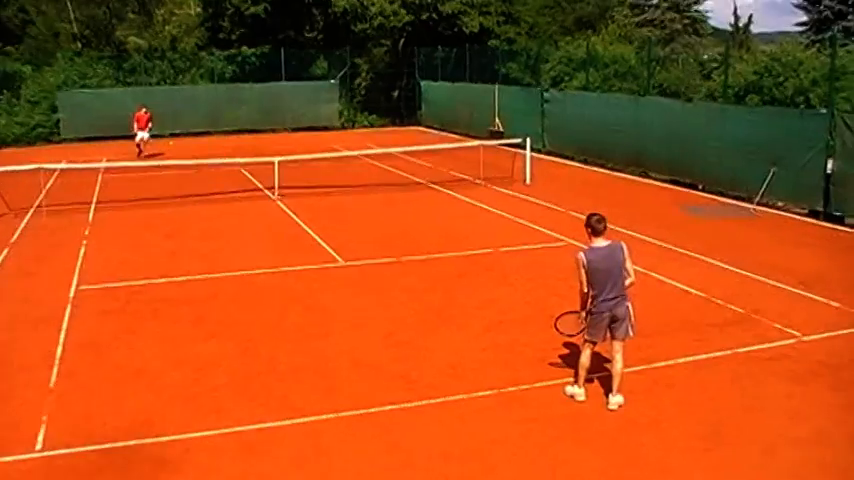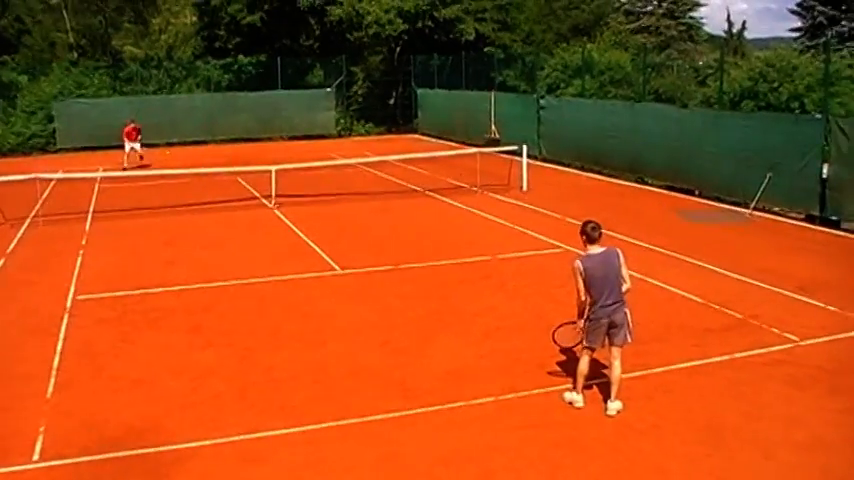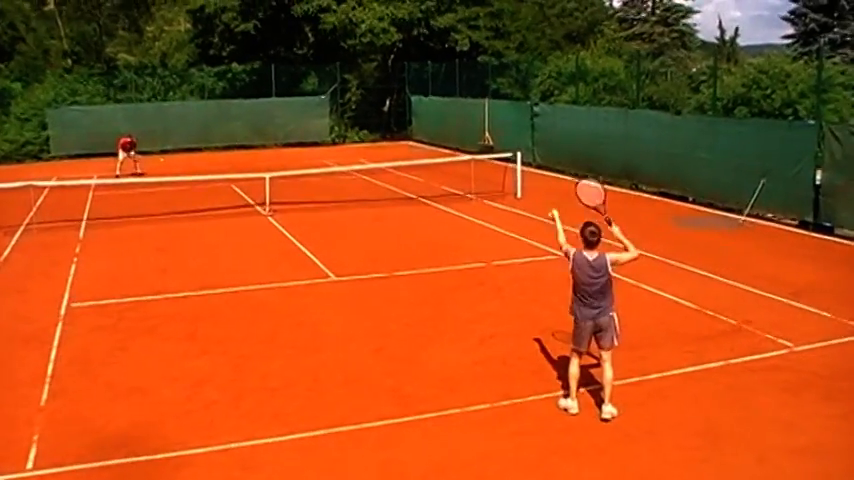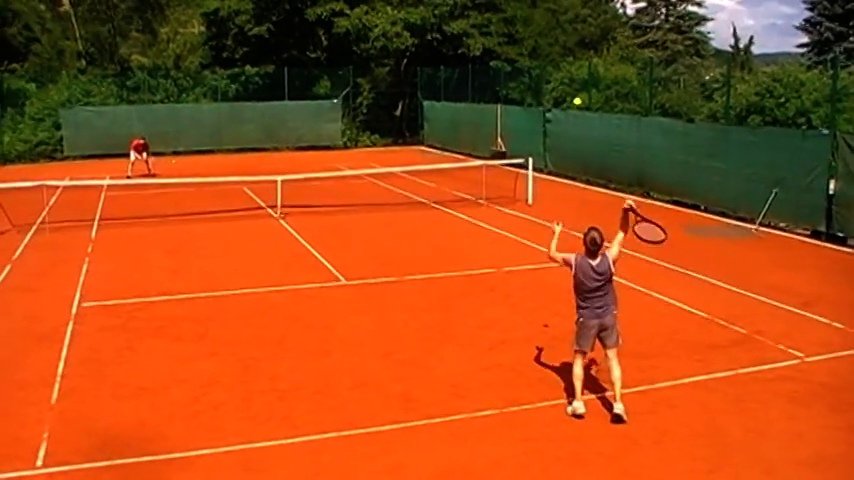
dt=0.5s
person 1, frame 1
left shoulder: (583, 256)
right shoulder: (621, 247)
left elbow: (584, 289)
right elbow: (631, 278)
left wrist: (583, 309)
left hip: (599, 309)
right hip: (620, 306)
left knee: (587, 348)
right knee: (617, 352)
left ankle: (579, 388)
right ankle: (615, 396)
person 1, frame 2
left shoulder: (580, 264)
right shoulder: (616, 253)
left elbow: (582, 298)
right elbow: (627, 285)
left wrist: (581, 318)
left hip: (597, 316)
right hip: (618, 312)
left knee: (586, 354)
right knee: (616, 358)
left ankle: (577, 394)
right ankle: (613, 402)
person 1, frame 3
left shoulder: (574, 257)
right shoulder: (607, 259)
left elbow: (562, 243)
right elbow: (635, 254)
left wrist: (557, 221)
right wrist: (619, 235)
left hip: (582, 318)
right hip: (605, 317)
left knee: (575, 358)
right knee: (606, 361)
left ankle: (572, 401)
right ankle: (607, 406)
person 1, frame 4
left shoulder: (575, 262)
right shoulder: (609, 259)
left elbow: (552, 253)
right elbow: (621, 234)
left wrist: (556, 233)
right wrist: (625, 212)
left hip: (586, 319)
right hip: (609, 317)
left knee: (579, 360)
right knee: (613, 360)
left ankle: (578, 403)
right ankle: (617, 405)
